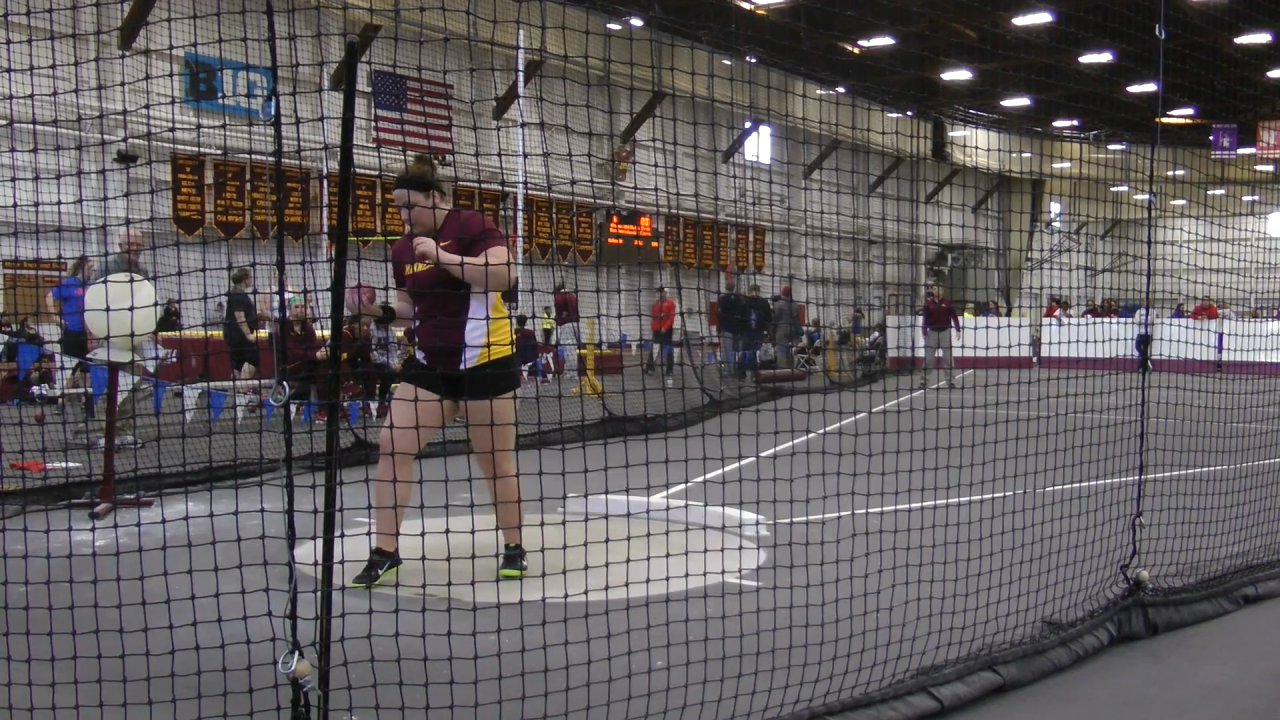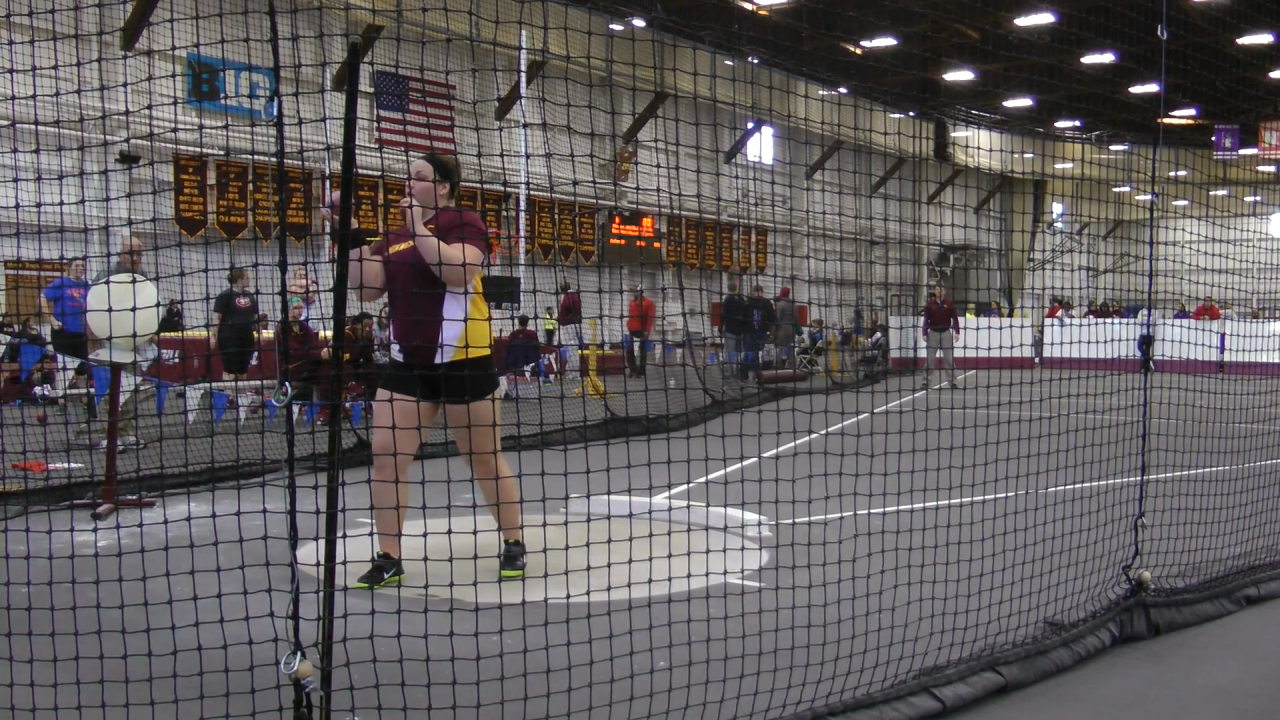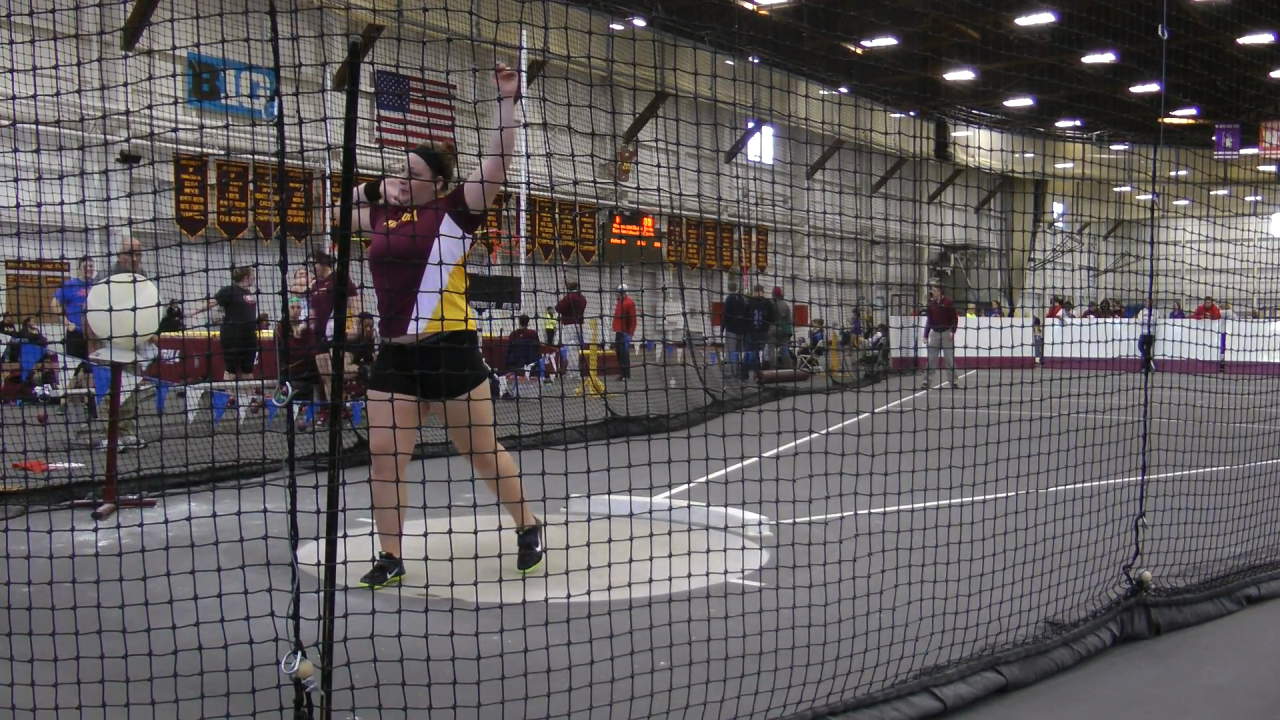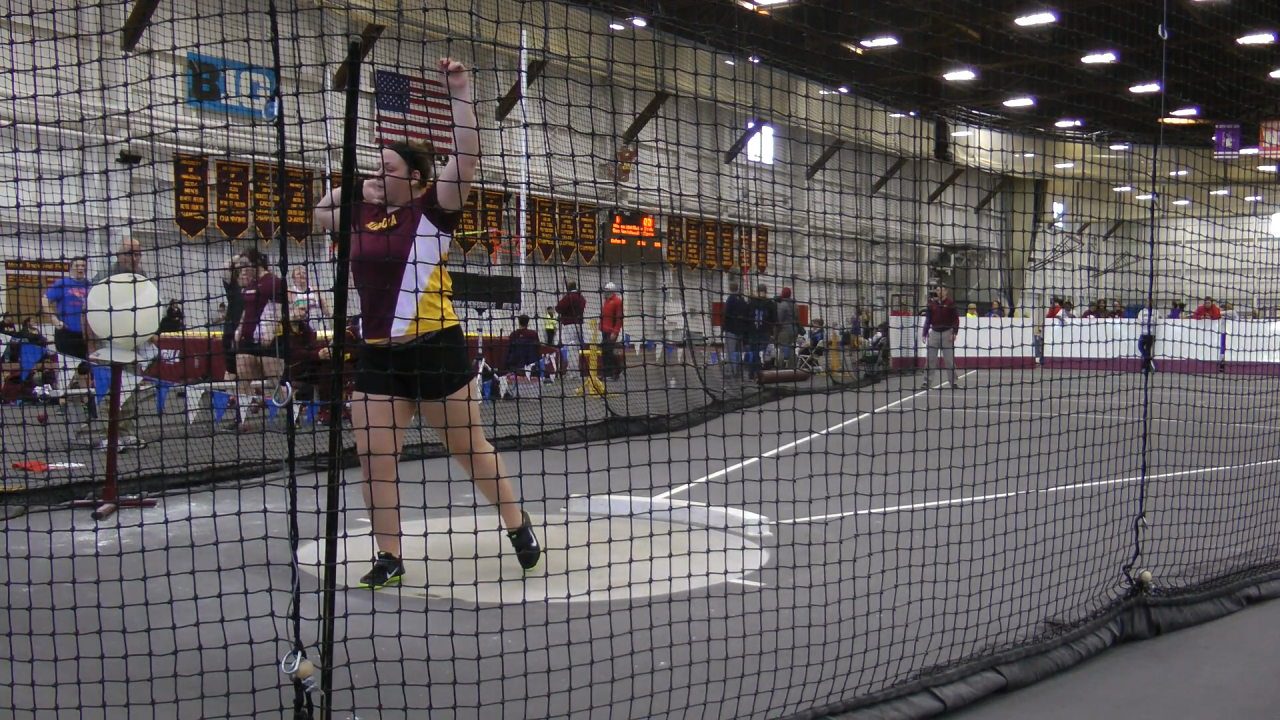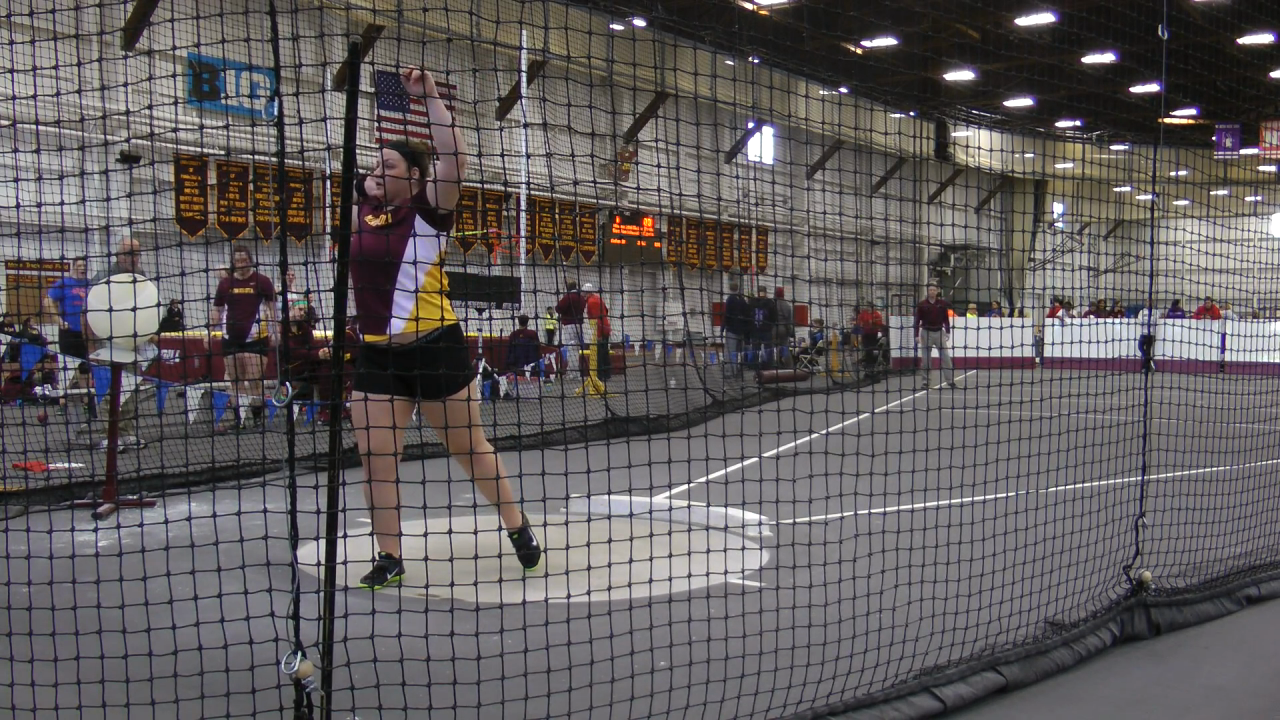
dt=1s
person 1, frame 1
left shoulder: (473, 225)
right shoulder: (403, 248)
left elbow: (503, 274)
left wrist: (440, 255)
right wrist: (380, 312)
left hip: (483, 362)
right hip: (427, 363)
left knee: (495, 459)
right knee: (392, 447)
left ankle: (514, 547)
right ankle: (384, 552)
person 1, frame 2
left shoulder: (463, 221)
right shoulder: (394, 237)
left elbow: (457, 273)
right elbow: (367, 287)
left wrist: (419, 226)
left hip: (462, 360)
right hip: (406, 363)
left knee: (485, 459)
right knee: (385, 454)
left ankle: (513, 543)
right ankle: (389, 558)
person 1, frame 3
left shoulder: (456, 209)
right shoulder: (386, 214)
left elbow: (497, 163)
right elbow: (351, 208)
left wrist: (505, 100)
right wrist: (378, 188)
left hip: (450, 351)
right hip: (395, 355)
left knee: (484, 454)
right knee: (384, 457)
left ankle: (528, 528)
right ankle: (390, 559)
person 1, frame 4
left shoulder: (433, 207)
right shoulder: (364, 211)
left elbow: (466, 157)
right elbow: (321, 214)
left wrist: (459, 94)
right wrist: (352, 191)
left hip: (436, 349)
right hip: (377, 356)
left knee: (472, 451)
right knee: (374, 461)
left ankle: (518, 526)
right ankle: (389, 557)
person 1, frame 5
left shoulder: (428, 207)
right shoulder: (367, 205)
left elbow: (454, 158)
right elbow: (352, 188)
left wrist: (430, 97)
right wrist: (364, 182)
left hip: (434, 347)
right hip: (376, 355)
left knee: (471, 449)
right knee: (375, 460)
left ankle: (518, 527)
right ankle: (389, 557)
